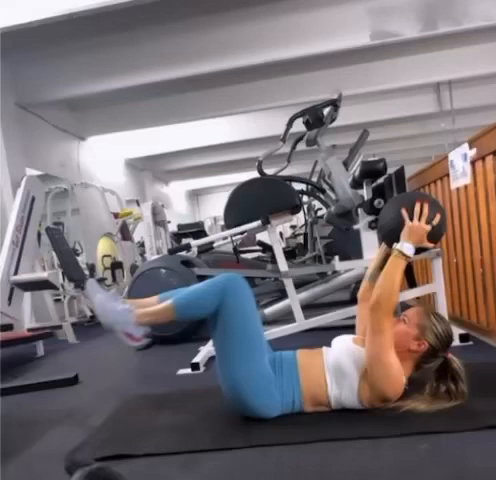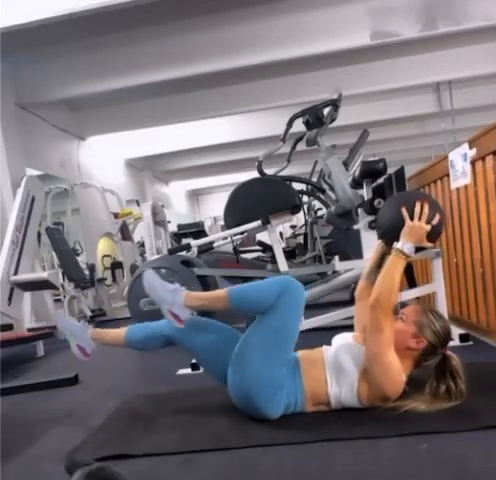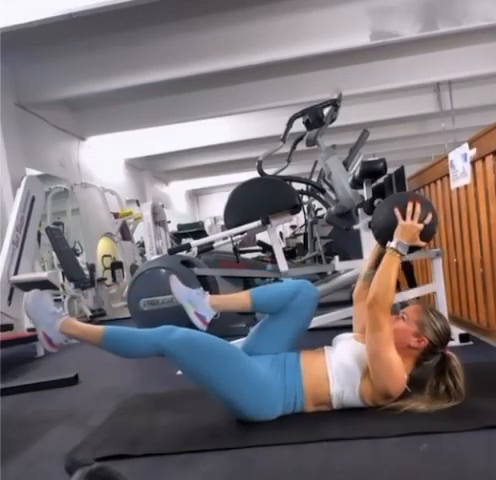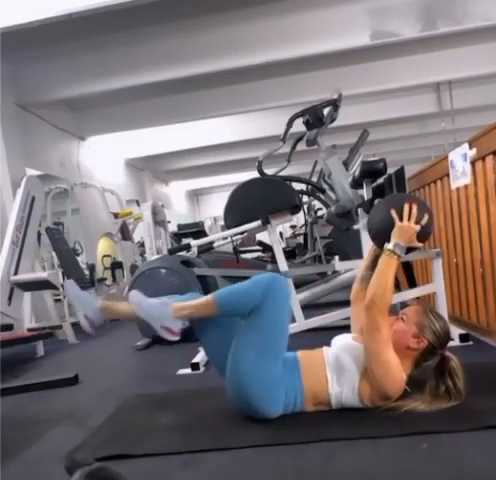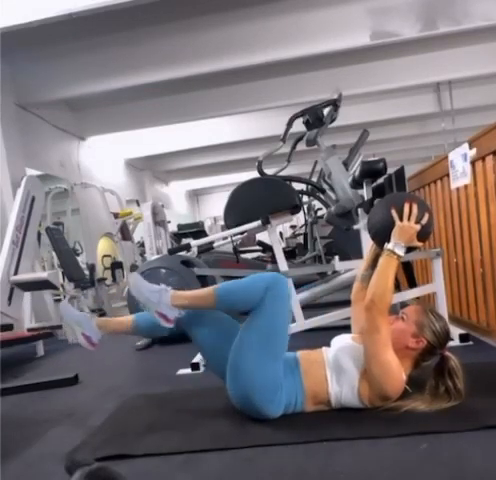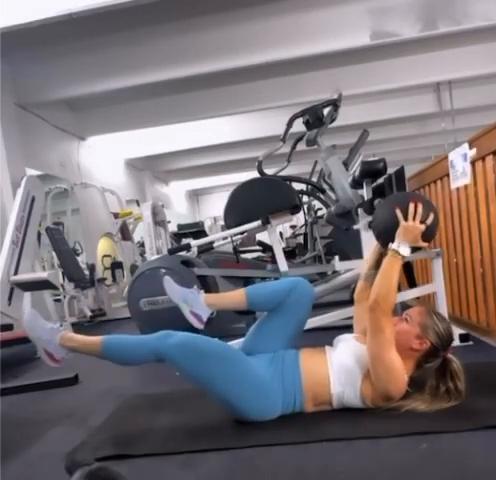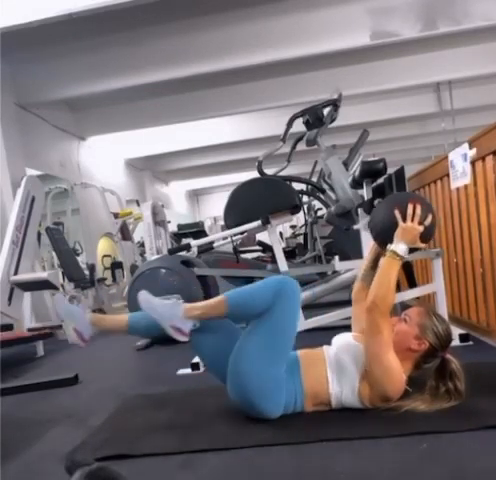
dt=0.7s
person 1, frame 1
left shoulder: (389, 380)
right shoulder: (371, 349)
left elbow: (379, 309)
right elbow: (366, 298)
left wrist: (405, 247)
right wrist: (387, 245)
left hip: (259, 392)
right hip: (265, 373)
left knee: (230, 285)
right knee: (215, 298)
left ankle: (132, 318)
right ankle: (132, 310)
person 1, frame 2
left shoulder: (389, 378)
right shoulder: (373, 349)
left elbow: (378, 308)
right elbow: (364, 296)
left wrist: (405, 247)
right wrist: (385, 244)
left hip: (261, 391)
right hip: (257, 376)
left knee: (289, 288)
right knee: (179, 328)
left ankle: (186, 300)
right ankle: (93, 338)
person 1, frame 3
left shoulder: (390, 377)
right shoulder: (371, 349)
left elbow: (376, 307)
right elbow: (362, 297)
left wrist: (400, 246)
right wrist: (380, 246)
left hip: (261, 392)
right hip: (264, 367)
left knee: (170, 337)
right knee: (303, 291)
left ankle: (65, 328)
right ankle: (208, 306)
person 1, frame 4
left shoulder: (389, 380)
right shoulder: (378, 353)
left elbow: (372, 308)
right elbow: (360, 298)
left wrist: (396, 247)
right wrist: (376, 248)
left hip: (262, 393)
right hip: (266, 371)
left knee: (273, 284)
right knee: (192, 305)
left ankle: (171, 312)
right ankle: (103, 310)
person 1, frame 5
left shoulder: (389, 379)
right shoulder: (380, 353)
left elbow: (372, 309)
right elbow: (361, 300)
left wrist: (397, 247)
right wrist: (376, 246)
left hip: (262, 392)
right hip: (262, 376)
left knee: (274, 284)
right knee: (188, 315)
left ankle: (166, 302)
right ankle: (100, 328)
person 1, frame 6
left shoulder: (390, 380)
right shoulder: (373, 350)
left elbow: (377, 309)
right elbow: (363, 298)
left wrist: (401, 248)
right wrist: (381, 246)
left hip: (260, 392)
right hip: (264, 364)
left knee: (167, 343)
right knee: (300, 289)
left ankle: (64, 342)
right ankle: (204, 304)
person 1, frame 7
left shoulder: (389, 380)
right shoulder: (371, 350)
left elbow: (374, 310)
right elbow: (361, 297)
left wrist: (399, 248)
right wrist: (378, 246)
left hip: (261, 392)
right hip: (254, 377)
left knee: (284, 286)
right knee: (180, 321)
left ankle: (186, 313)
right ankle: (91, 323)
